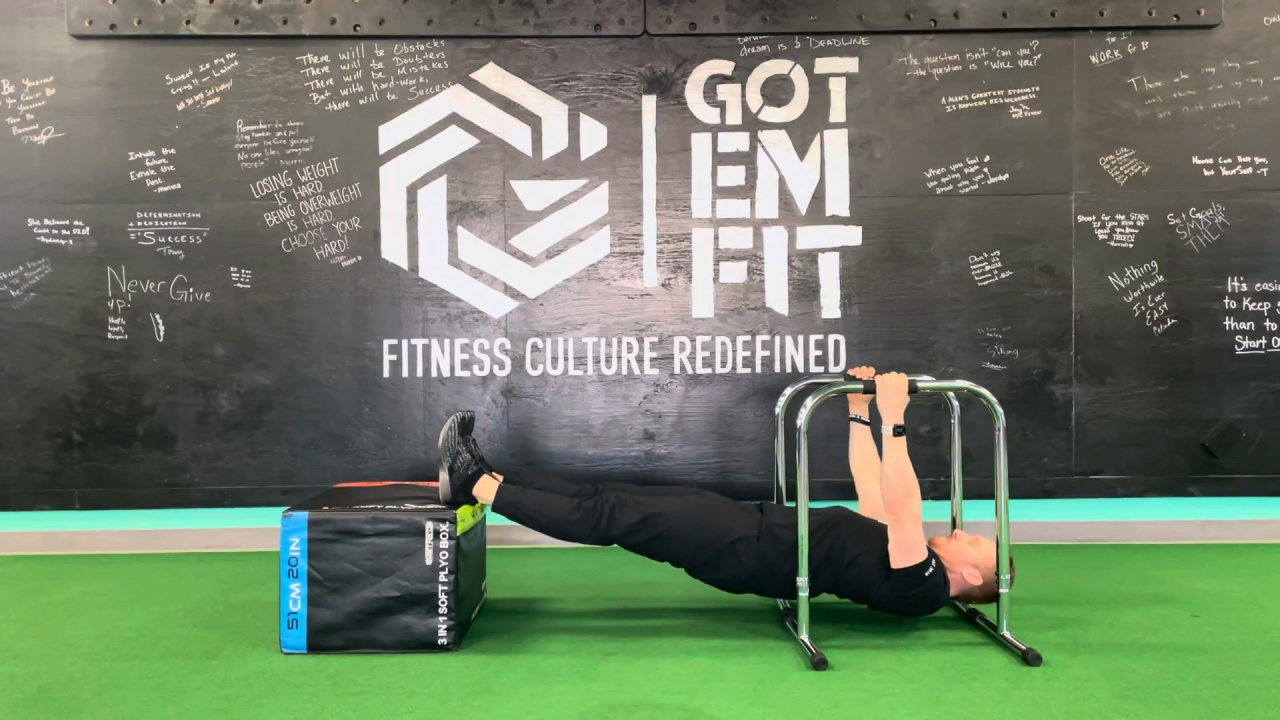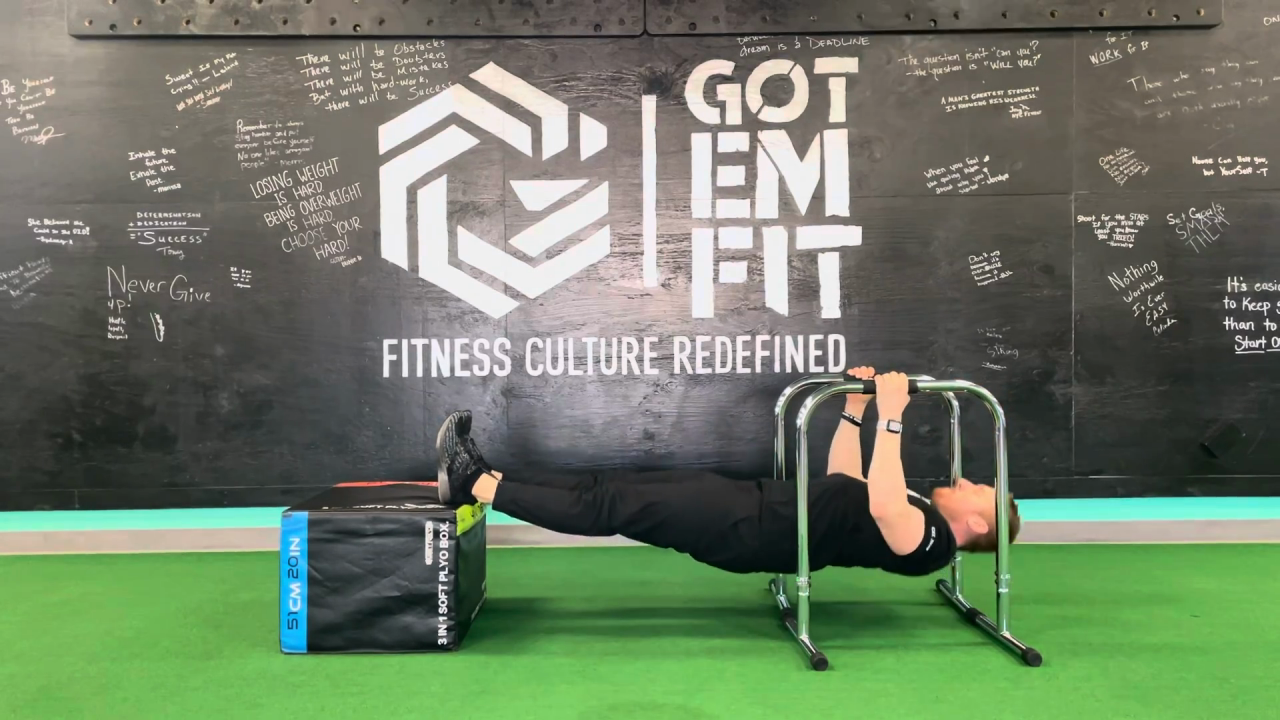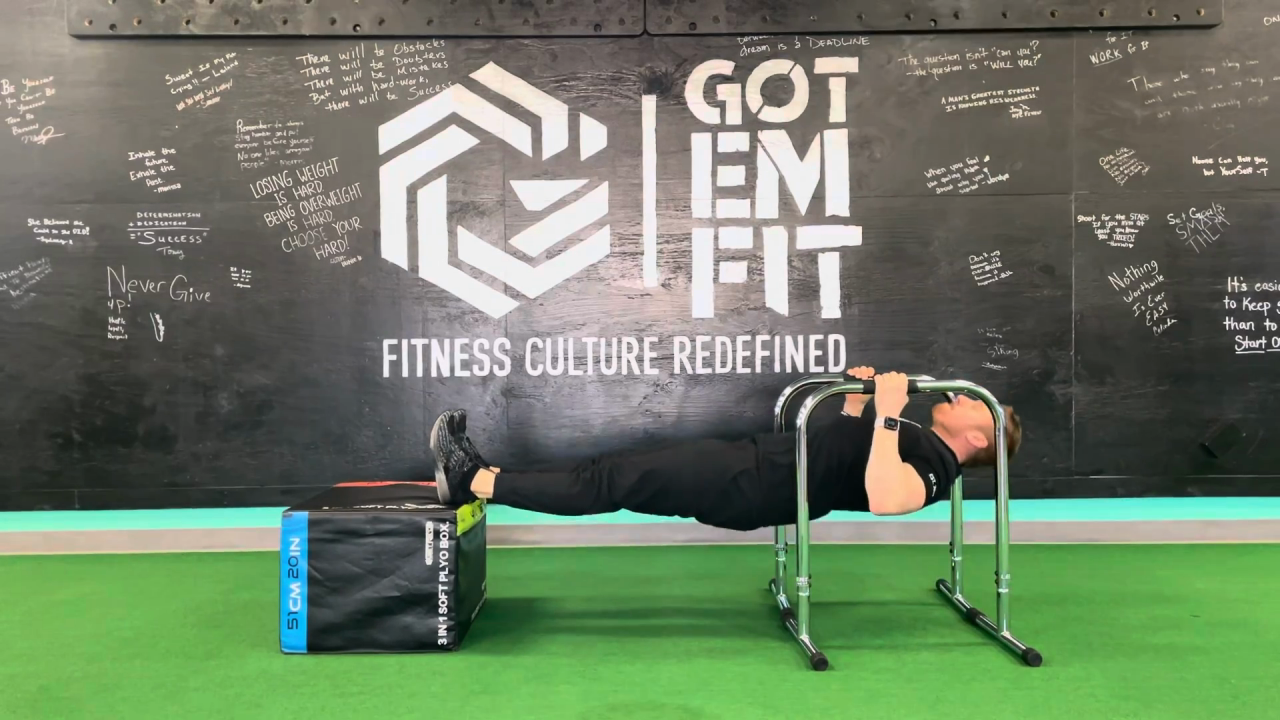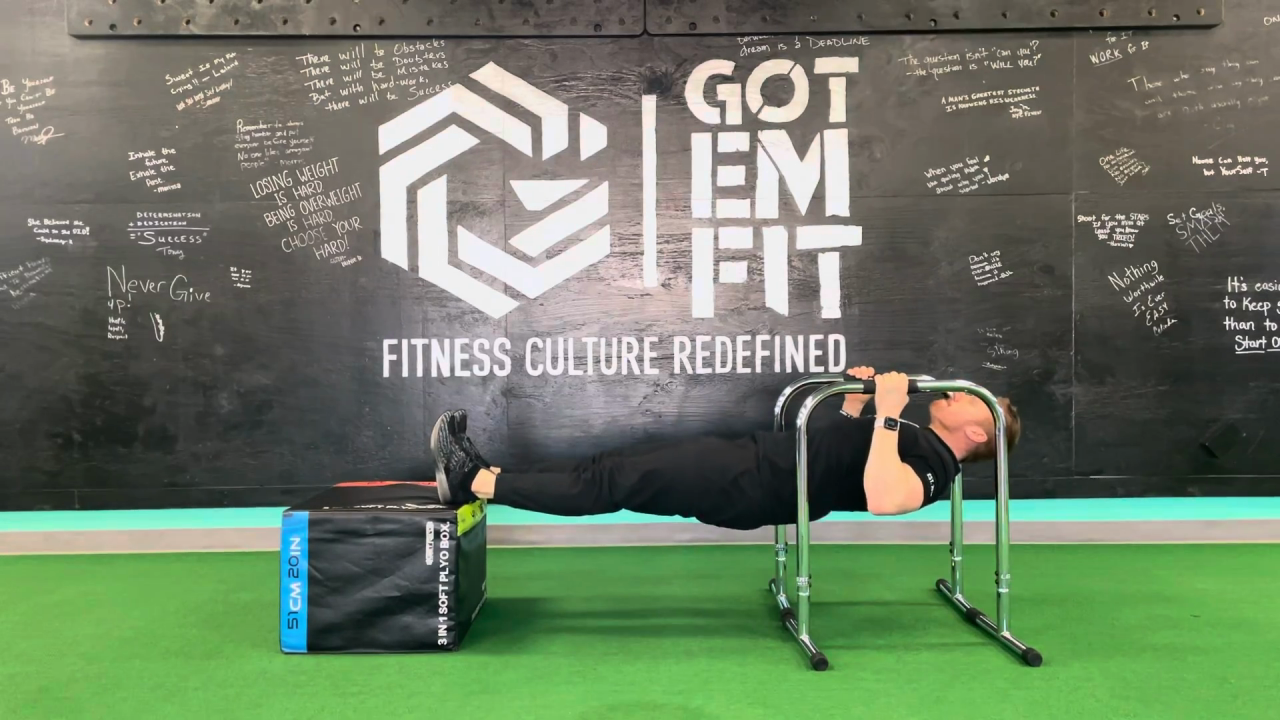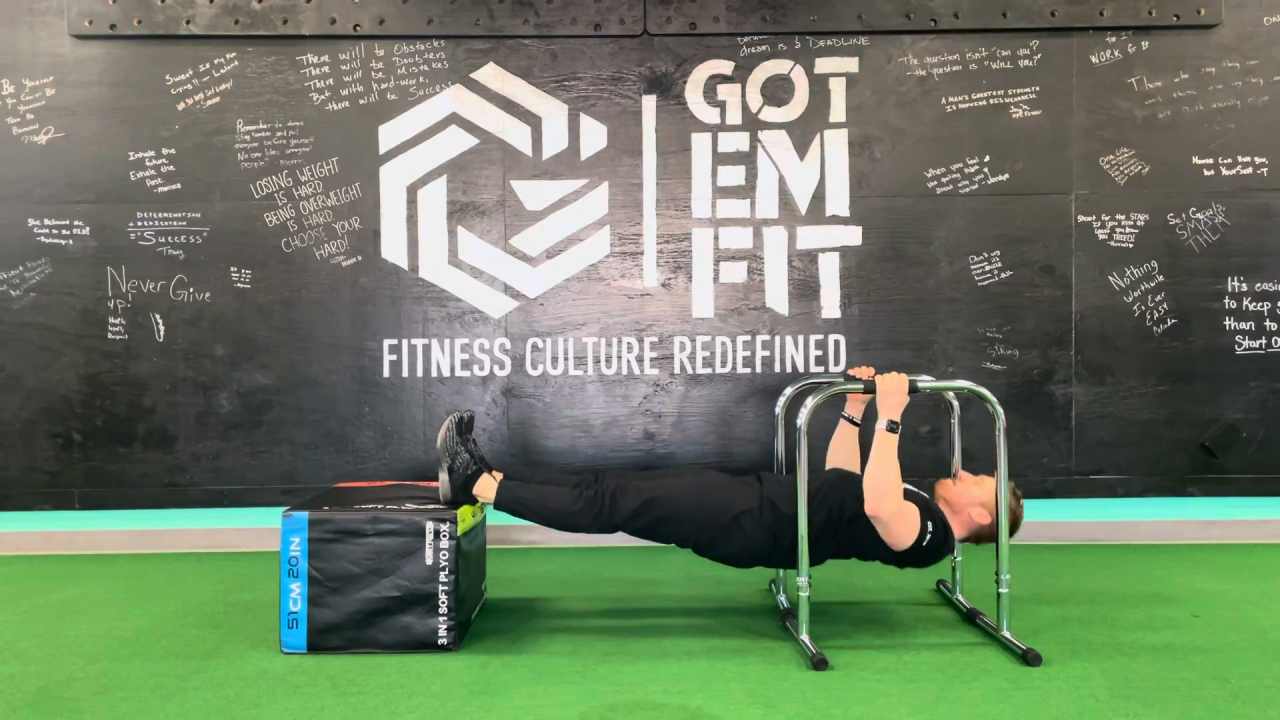
dt=0.5s
person 1, frame 1
left shoulder: (918, 586)
right shoulder: (907, 558)
left elbow: (903, 505)
right elbow: (872, 488)
left wrist: (893, 419)
right wrist: (859, 412)
left hip: (744, 550)
right hip: (750, 522)
left knee: (606, 519)
right knee: (610, 501)
left ankle: (477, 484)
right ankle: (480, 478)
person 1, frame 2
left shoulder: (926, 541)
right shoulder: (920, 513)
left elbow: (881, 505)
right elbow: (841, 479)
left wrist: (891, 419)
right wrist: (855, 408)
left hip: (749, 529)
right hip: (750, 503)
left knee: (605, 510)
right knee: (610, 489)
left ankle: (476, 484)
right ankle: (481, 476)
person 1, frame 3
left shoulder: (931, 469)
right shoulder: (919, 448)
left elbow: (882, 498)
left wrist: (887, 414)
right wrist: (856, 403)
left hip: (750, 486)
right hip: (749, 461)
left knee: (609, 486)
right knee: (610, 471)
left ankle: (475, 481)
right ankle: (481, 475)
person 1, frame 4
left shoulder: (930, 469)
right shoulder: (917, 448)
left elbow: (879, 497)
left wrist: (887, 413)
right wrist: (856, 400)
left hip: (749, 486)
right hip: (751, 459)
left knee: (607, 486)
right knee: (609, 468)
left ankle: (474, 481)
right ankle: (480, 473)
person 1, frame 5
left shoulder: (924, 535)
right shoulder: (920, 506)
left elbow: (876, 504)
right elbow: (840, 477)
left wrist: (889, 417)
right wrist: (855, 407)
left hip: (750, 524)
right hip: (754, 494)
left knee: (608, 505)
right knee: (611, 486)
left ankle: (478, 484)
right ankle: (481, 478)
